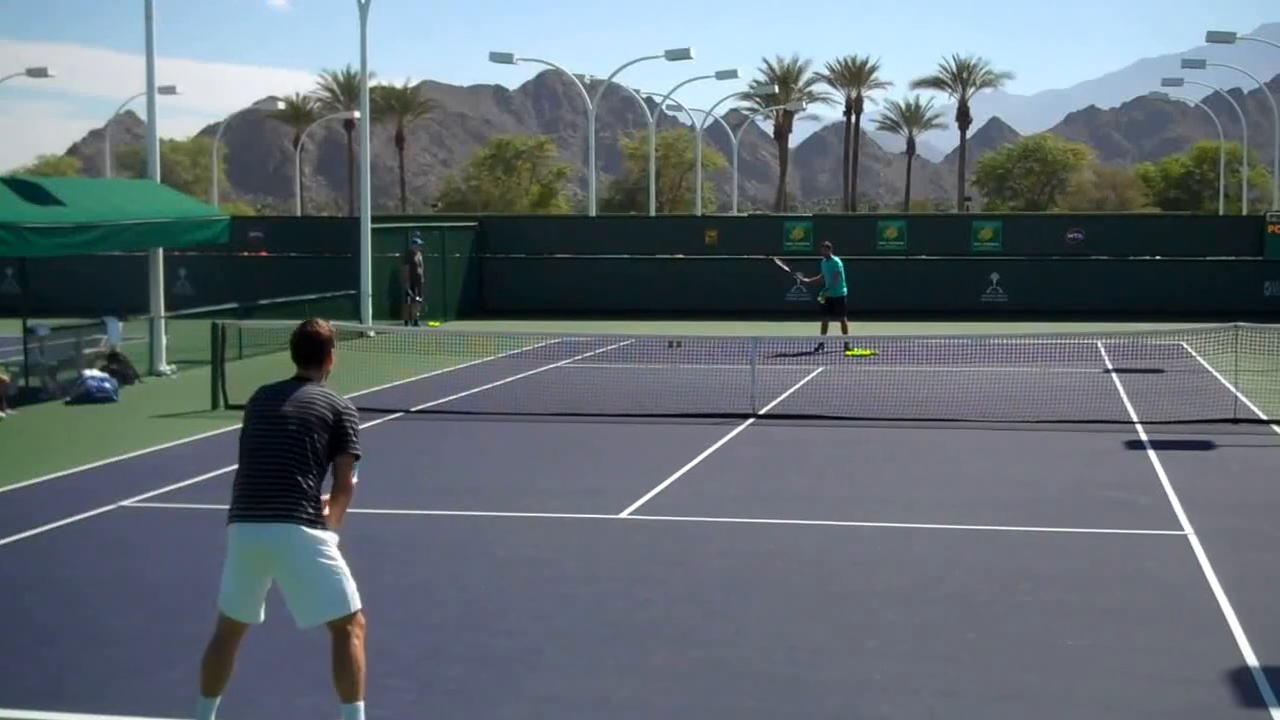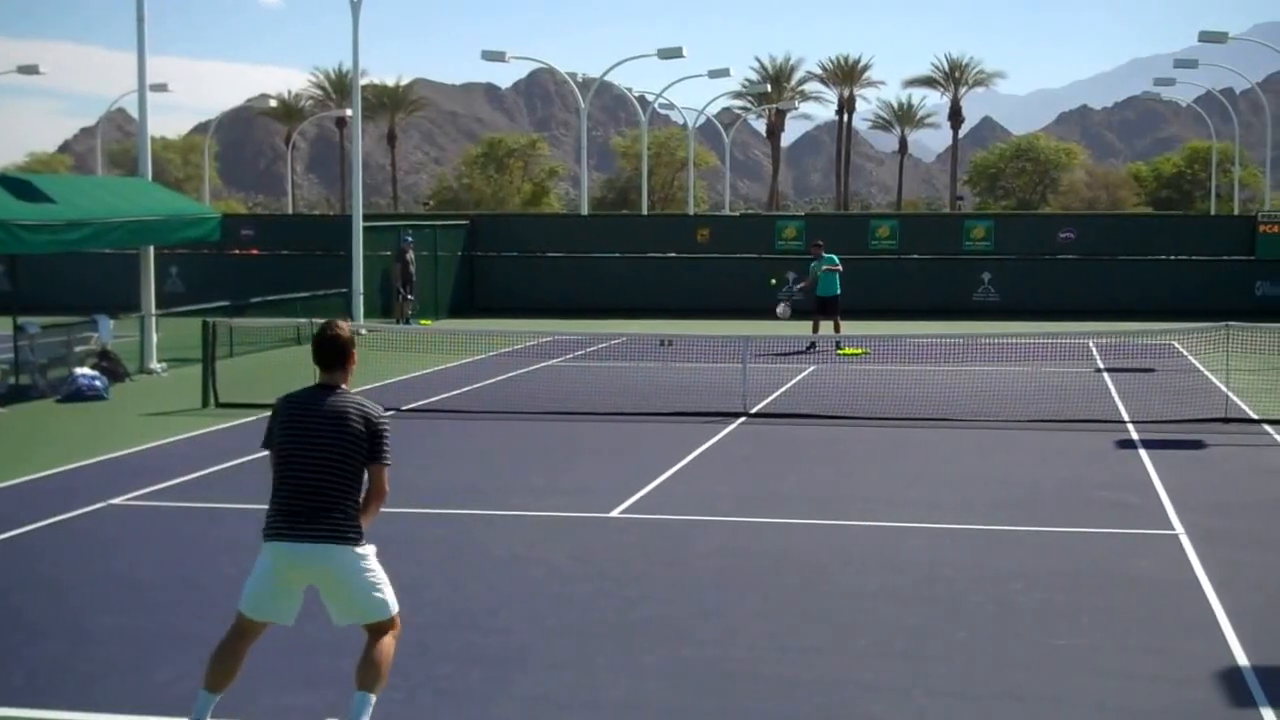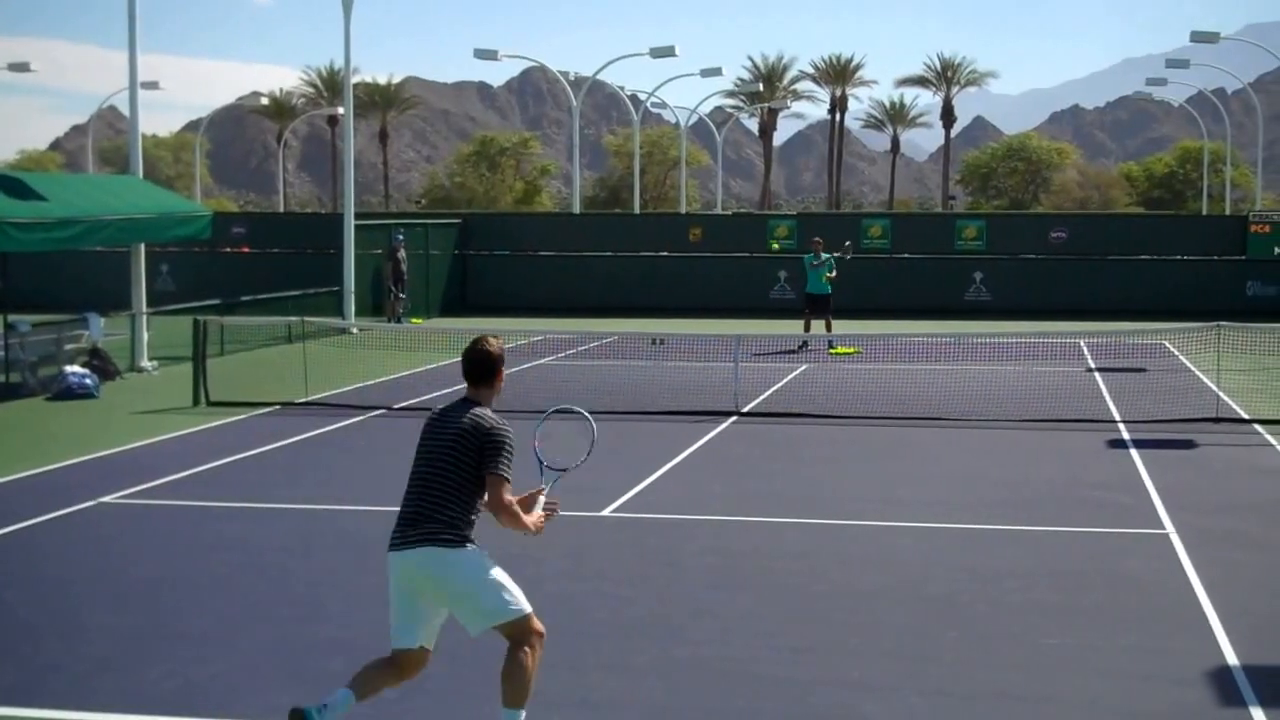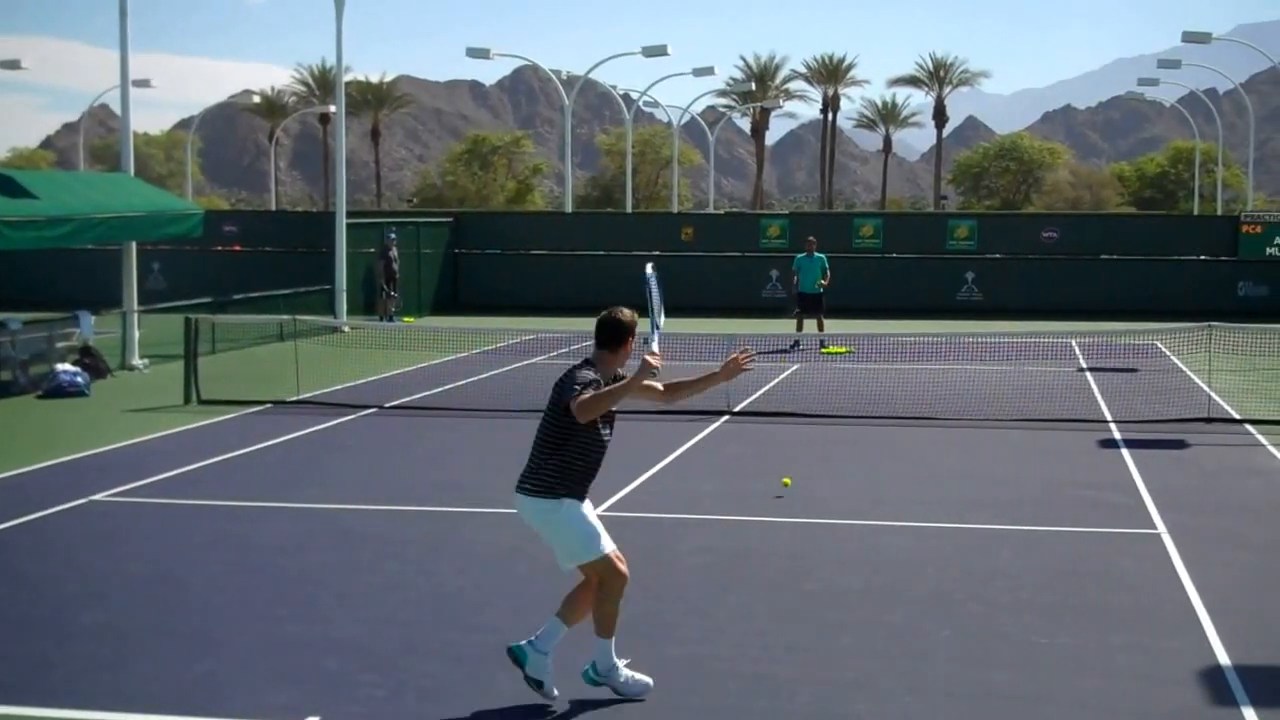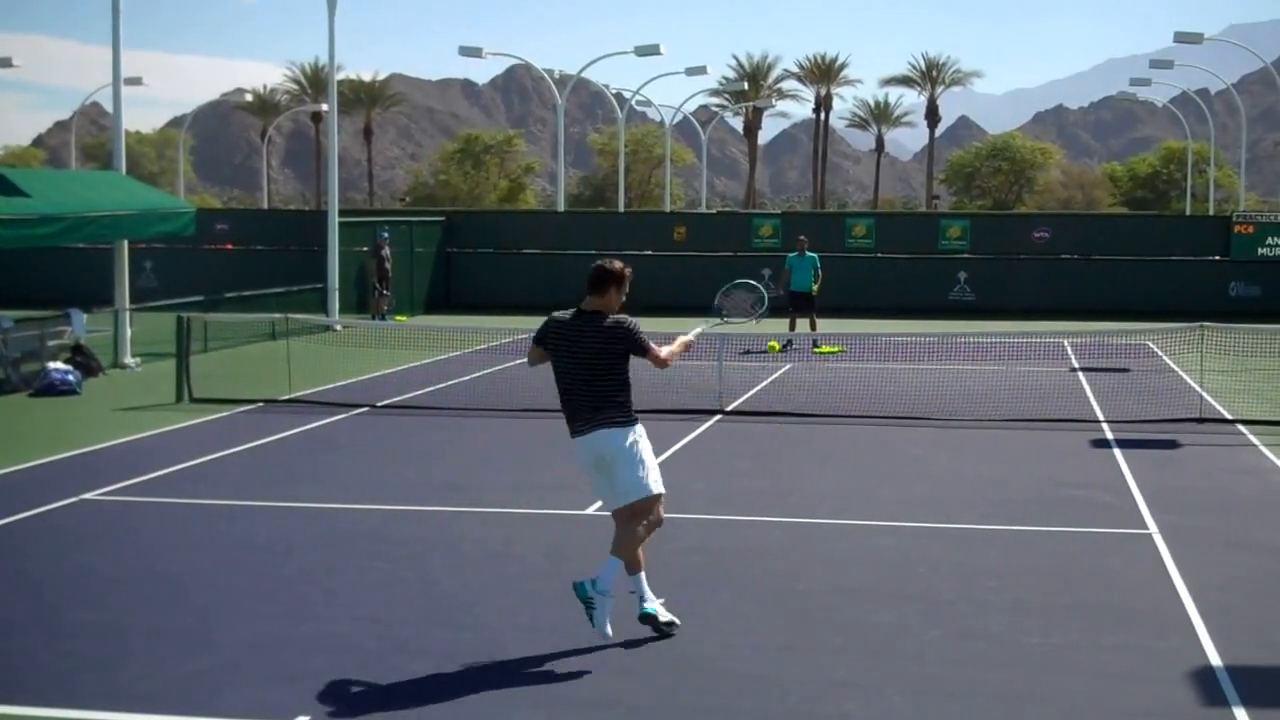
dt=0.5s
person 1, frame 1
left shoulder: (260, 398)
right shoulder: (339, 408)
right elbow: (345, 485)
right wrist: (332, 517)
left hip: (244, 526)
right hip: (299, 530)
left knee: (229, 628)
right knee: (350, 628)
person 1, frame 2
left shoulder: (285, 406)
right shoulder: (371, 415)
left elbow: (279, 472)
right elbow: (379, 492)
left hip: (281, 540)
right hip: (340, 547)
left knee: (243, 630)
right knee: (385, 628)
person 1, frame 3
left shoulder: (433, 420)
right shoulder: (494, 429)
right elbow: (500, 506)
left wrist: (516, 503)
right wrist: (531, 523)
left hip: (402, 552)
right hip: (448, 554)
left knee: (408, 661)
right knee: (529, 635)
person 1, frame 4
left shoulder: (608, 378)
right shoulder: (581, 379)
left elbow: (667, 393)
right elbow: (584, 413)
left wrist: (720, 376)
right wrist: (634, 380)
left hip: (560, 497)
right hip: (548, 499)
left knee: (601, 577)
right knee: (613, 573)
left ankle: (536, 653)
right ankle: (605, 667)
person 1, frame 5
left shoulder: (554, 324)
right shoulder: (622, 328)
left elbow: (534, 359)
right elbow: (661, 360)
right wrist: (682, 343)
left hip: (585, 438)
right hip: (620, 432)
left knee: (626, 519)
right knee: (650, 511)
left ankle: (646, 606)
right ankle: (600, 585)
